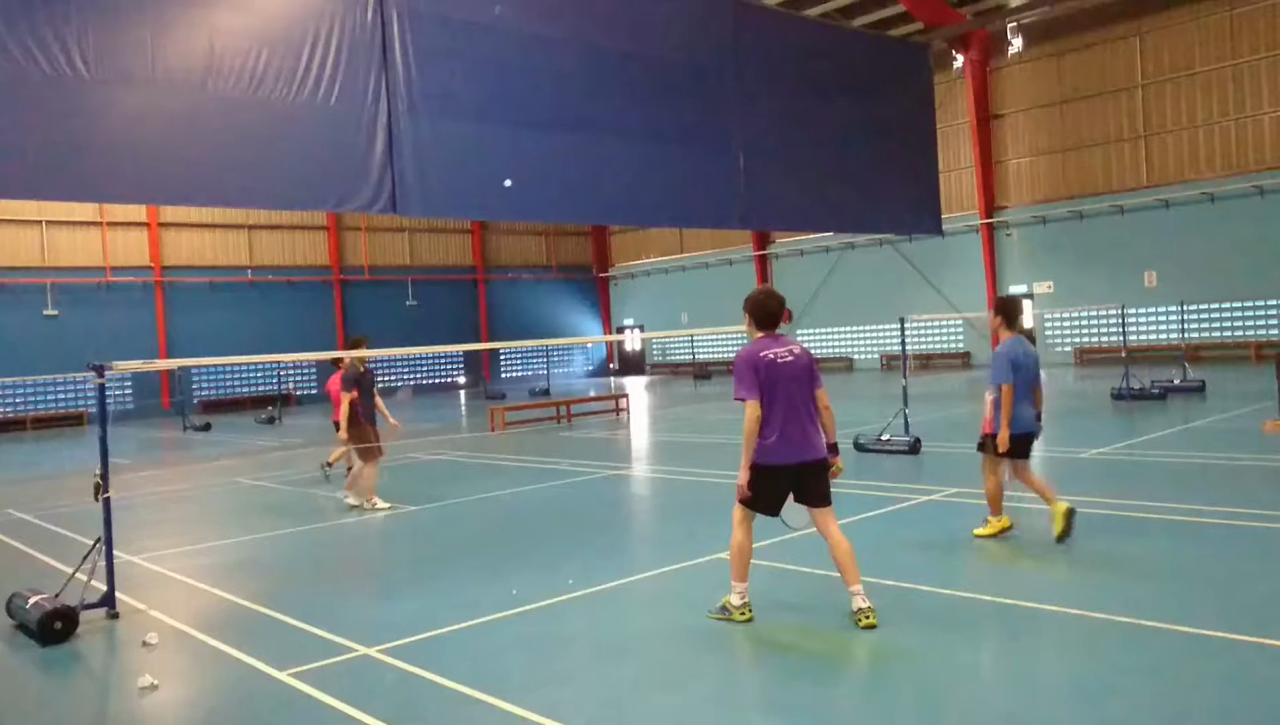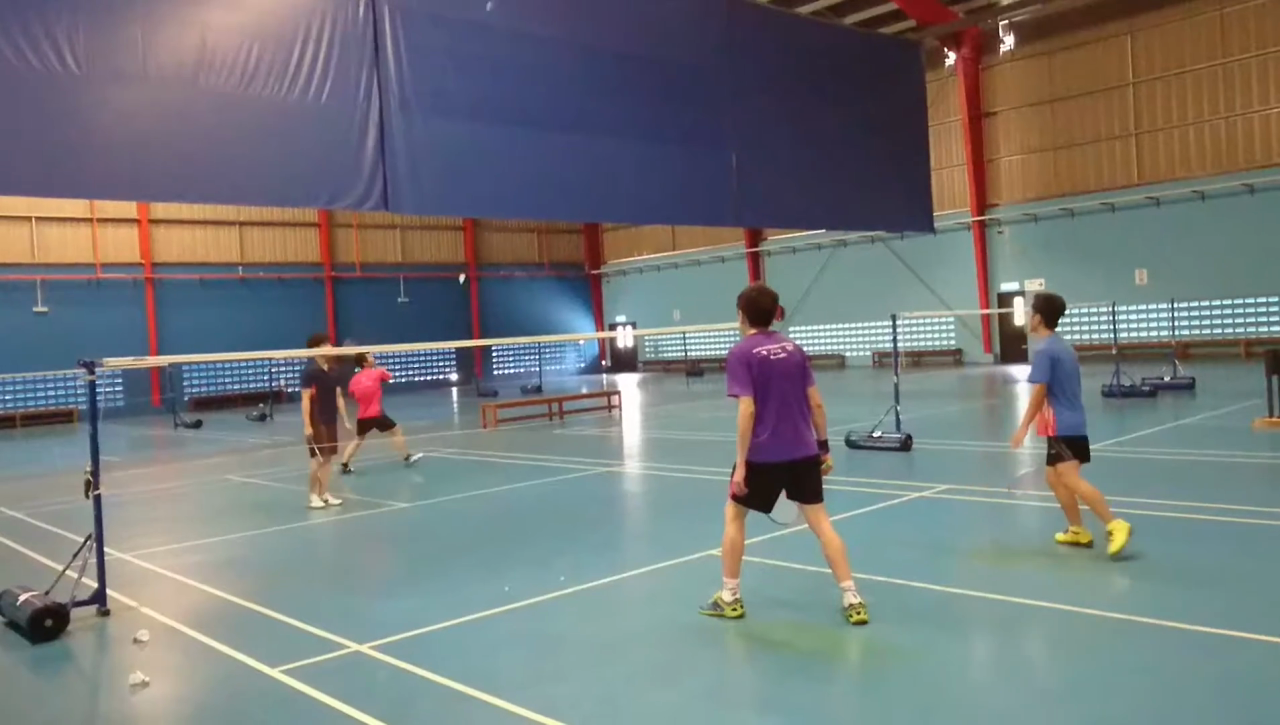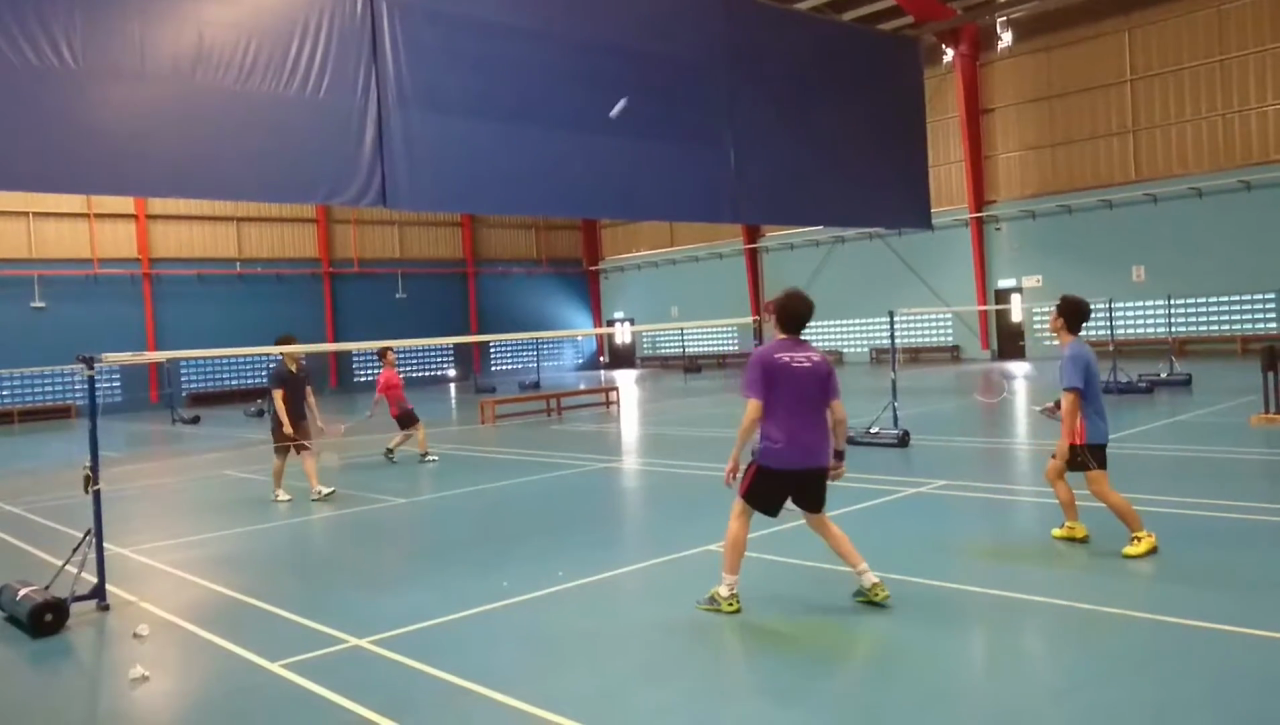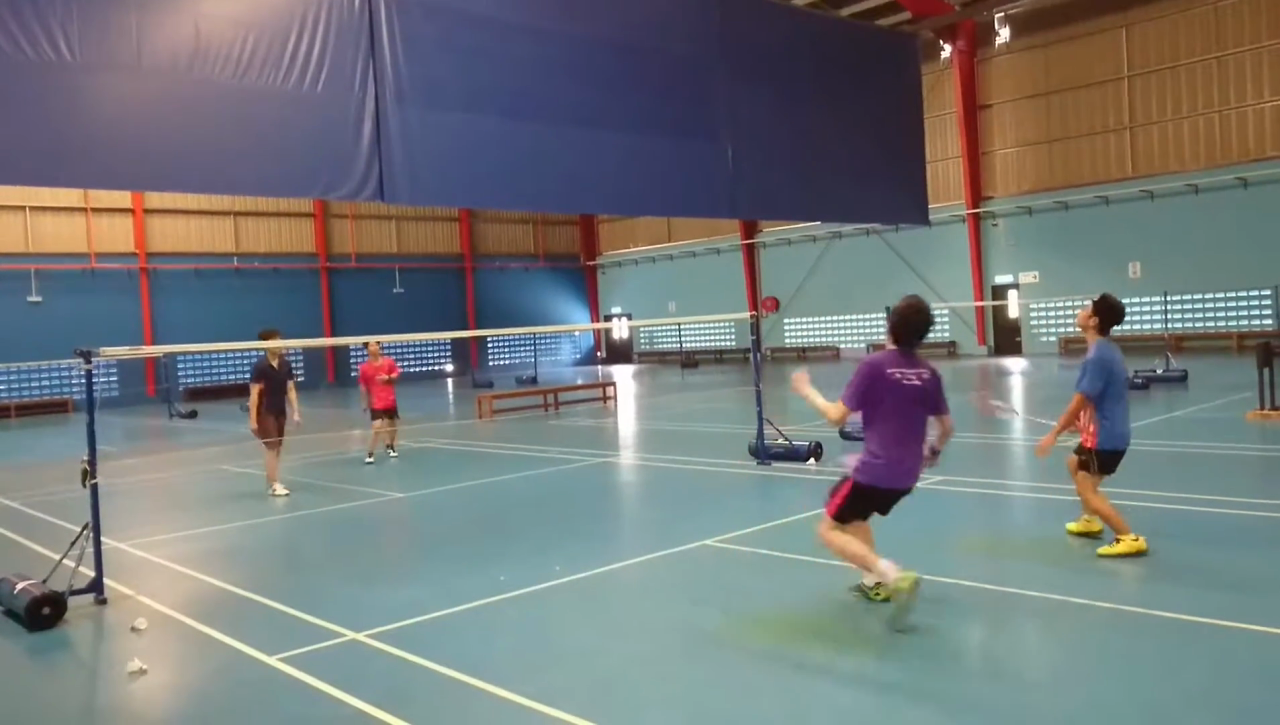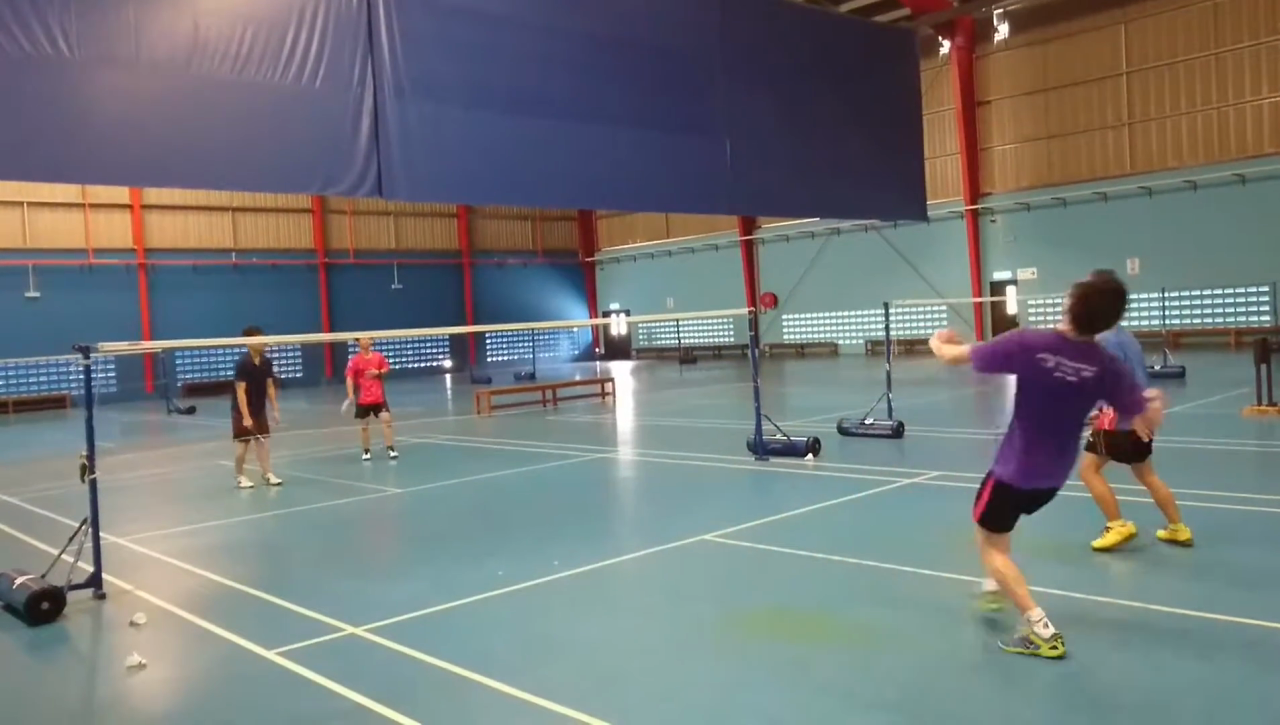
dt=0.4s
person 1, frame 1
left shoulder: (748, 357)
right shoulder: (801, 352)
left elbow: (754, 414)
right elbow: (824, 405)
left wrist: (744, 466)
right wrist: (833, 450)
left hip: (770, 458)
right hip: (811, 455)
left knee: (742, 518)
right knee: (828, 525)
left ankle: (738, 601)
right ankle: (861, 604)
person 1, frame 2
left shoulder: (741, 353)
right shoulder: (794, 349)
left elbow: (747, 411)
right elbow: (816, 404)
left wrist: (741, 464)
right wrist: (823, 447)
left hip: (763, 455)
right hip: (803, 452)
left knee: (734, 515)
right knee: (820, 522)
left ankle: (730, 598)
right ankle: (852, 600)
person 1, frame 3
left shoulder: (762, 357)
right shoulder: (820, 359)
left elbow: (754, 414)
right elbow: (839, 416)
left wrist: (734, 457)
right wrist: (838, 455)
left hip: (776, 458)
right hip: (816, 459)
left knee: (740, 514)
right knee: (819, 521)
left ankle: (727, 593)
right ankle: (870, 582)
person 1, frame 4
left shoulder: (873, 366)
right shoulder: (929, 373)
left elbow: (837, 417)
right elbow: (946, 428)
left wrist: (806, 390)
right wrist: (933, 451)
left hip: (876, 470)
right hip: (907, 474)
left knee: (831, 531)
right knee: (854, 517)
left ankle: (894, 576)
right ankle: (873, 581)
person 1, frame 5
left shoulder: (1026, 343)
right shoulder: (1106, 365)
left elbow: (955, 357)
right elbow: (1146, 423)
left wrist: (937, 341)
right wrist: (1152, 402)
left hip: (1016, 468)
right hip: (1056, 472)
left knee: (990, 546)
right knee: (998, 504)
left ankle: (1043, 632)
right ankle: (994, 586)
person 2, frame 1
left shoulder: (1003, 352)
right shoulder: (1028, 348)
left elbow: (1006, 390)
right elbow: (1036, 387)
left wrist: (1003, 428)
right wrist: (1037, 417)
left hip: (1003, 423)
right hip: (1027, 423)
left knee: (990, 470)
right knee: (1022, 470)
left ankle: (996, 521)
right ankle: (1058, 508)
person 2, frame 2
left shoulder: (1044, 350)
right shoulder: (1064, 347)
left elbow: (1040, 392)
left wrist: (1024, 426)
left hip: (1061, 426)
right hip: (1074, 424)
left knee: (1070, 479)
right knee: (1054, 478)
left ankle: (1116, 526)
right ankle: (1077, 531)
person 2, frame 3
left shoulder: (1072, 354)
right shoulder: (1079, 349)
left elbow: (1073, 398)
left wrist: (1065, 438)
right wrist: (1057, 405)
left hip: (1087, 434)
right hip: (1079, 432)
left knee: (1100, 489)
right knee: (1053, 472)
left ankle: (1143, 536)
right ankle: (1073, 526)
person 2, frame 4
left shoulder: (1097, 356)
right shoulder: (1108, 350)
left elbow: (1080, 401)
left wrist: (1054, 434)
right wrist: (1080, 417)
left hip: (1103, 435)
right hip: (1111, 431)
left knee: (1088, 490)
right knee: (1075, 465)
left ankle: (1129, 538)
right ankle: (1090, 521)
person 2, frame 5
left shoulder: (1107, 340)
right shoulder: (1122, 337)
right wrist: (1103, 411)
left hip: (1120, 420)
left knee: (1088, 469)
right knee: (1146, 475)
left ankle: (1118, 525)
right ankle: (1178, 528)
